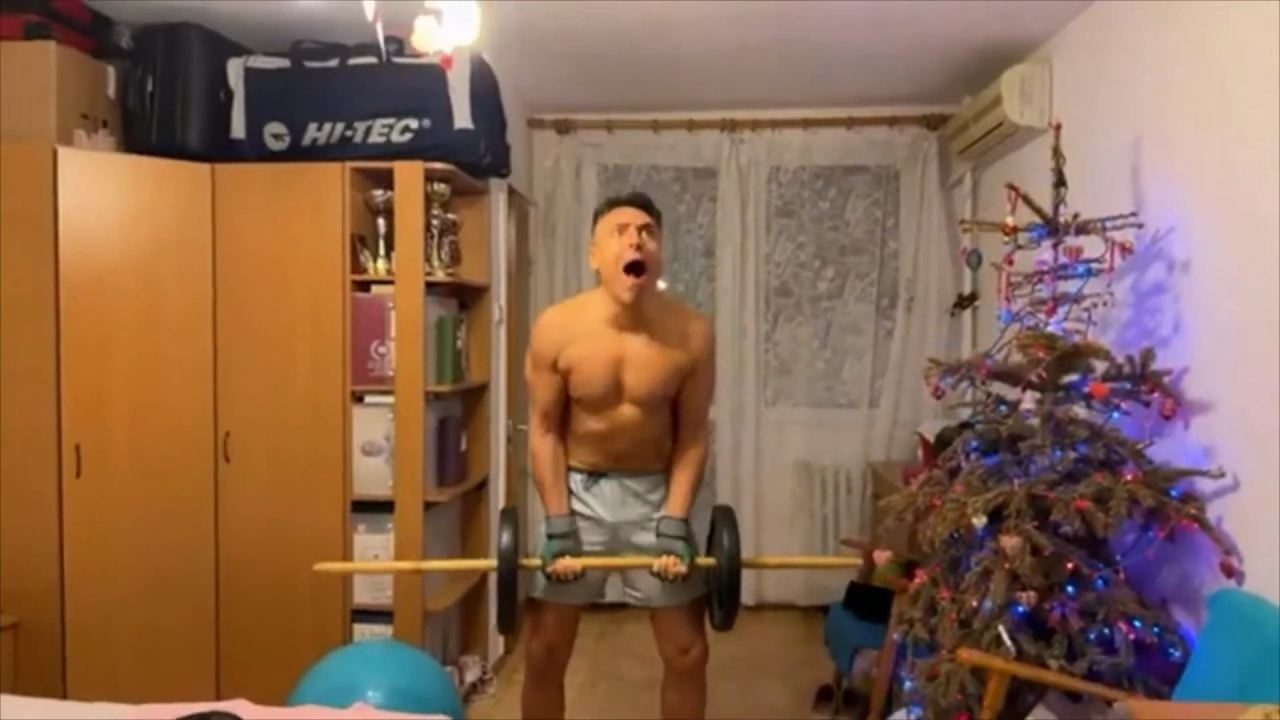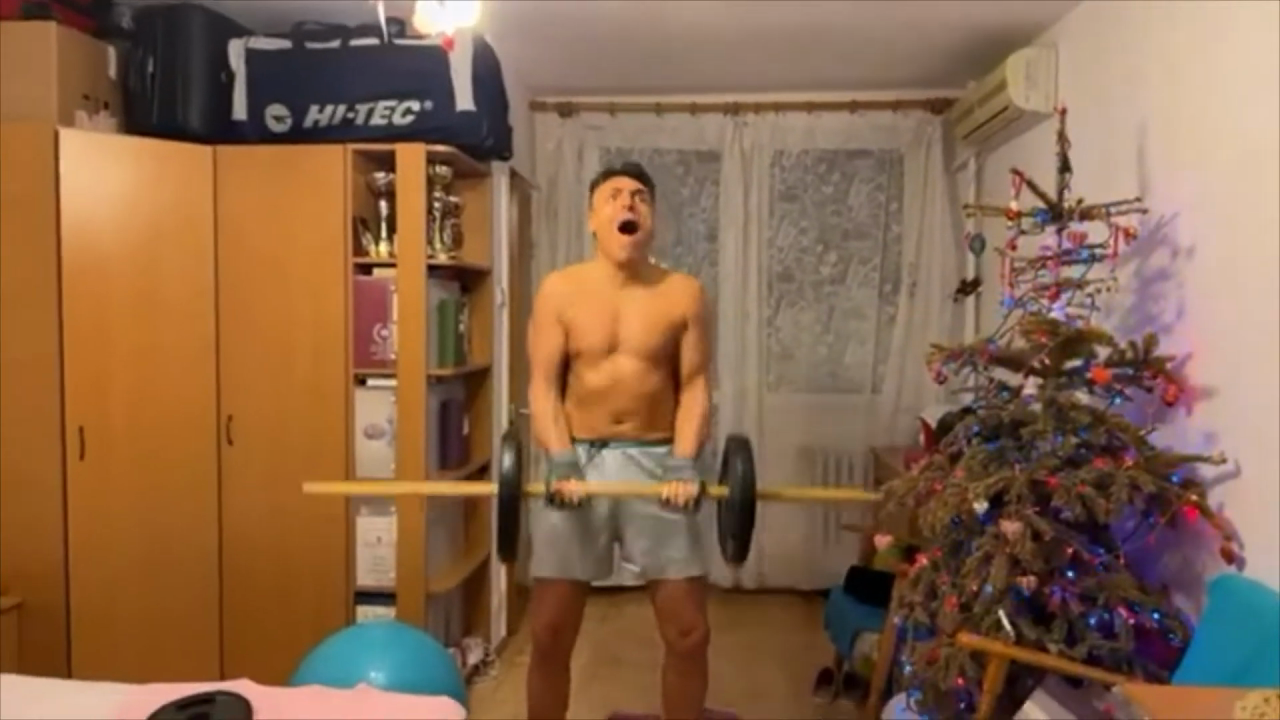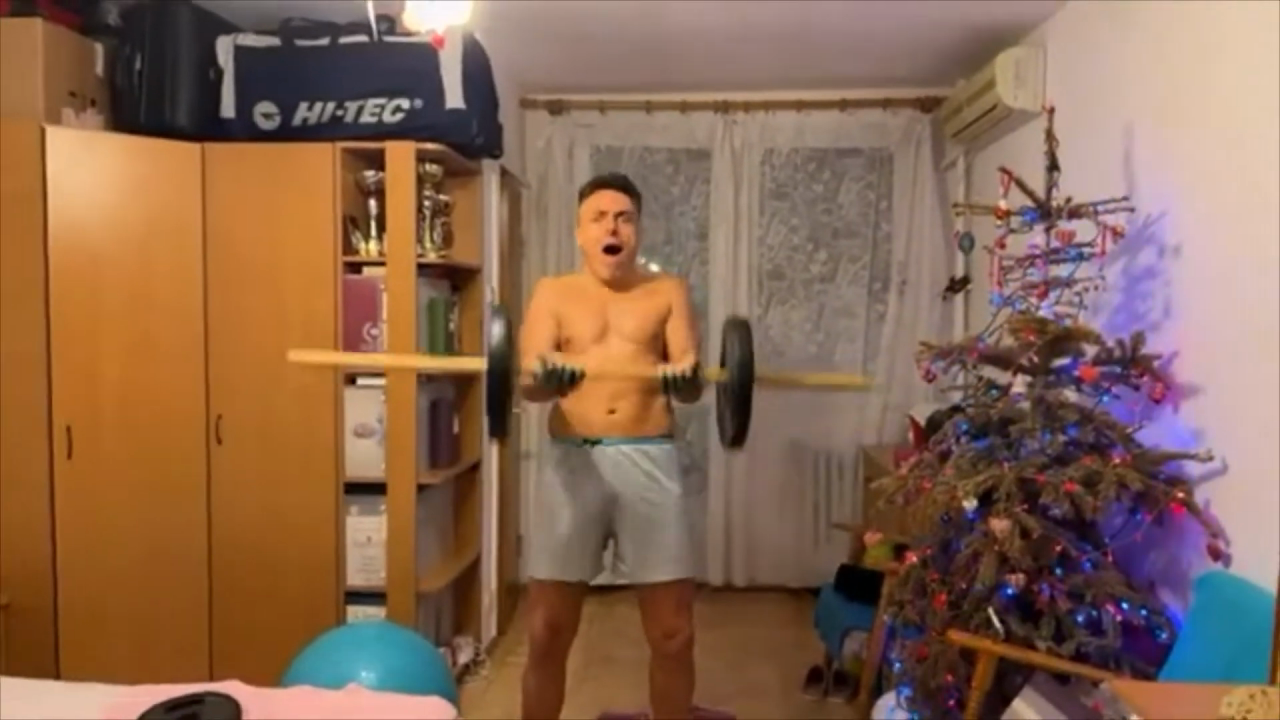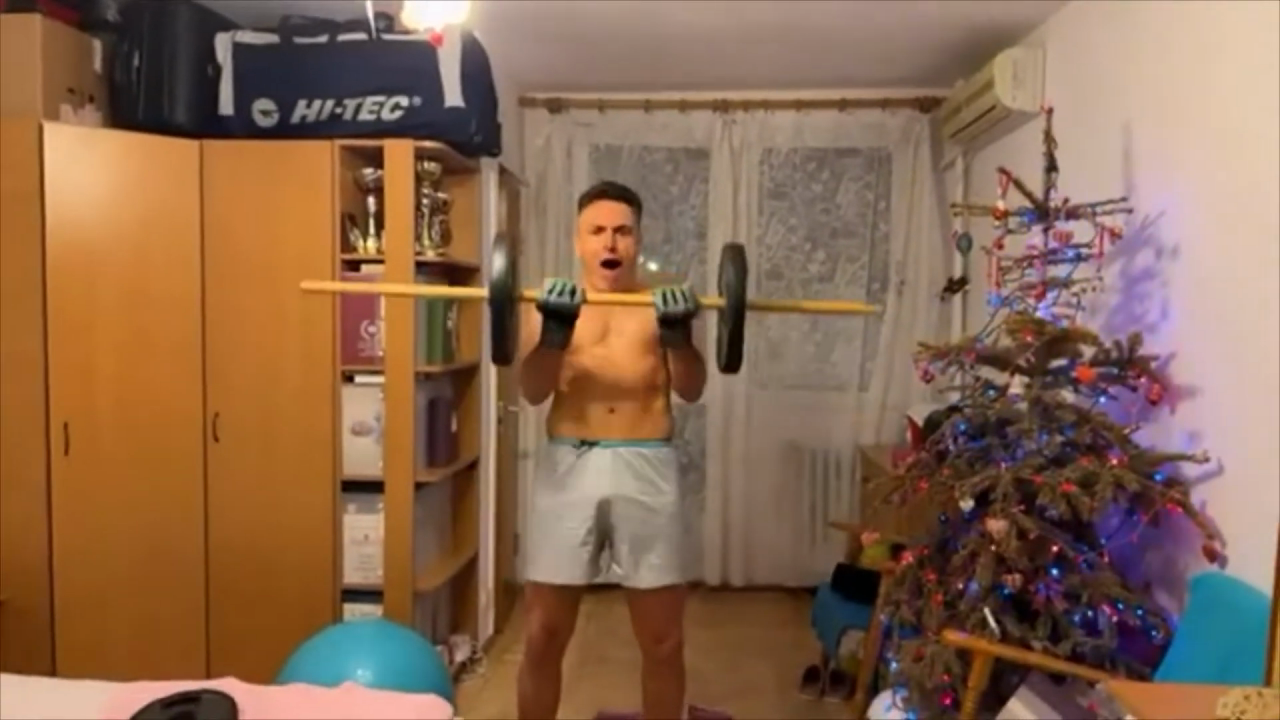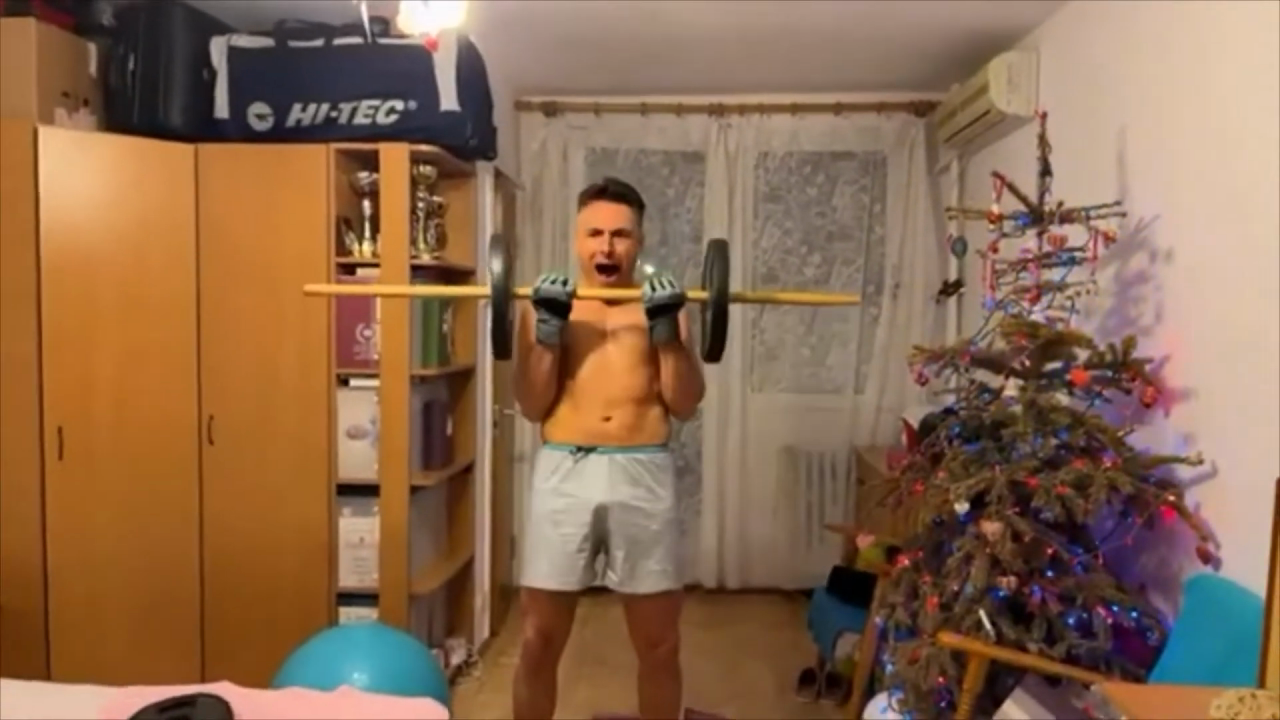
dt=0.2s
person 1, frame 1
left shoulder: (692, 333)
right shoulder: (556, 327)
left elbow: (693, 434)
right elbow: (543, 431)
left wrist: (676, 528)
right wrist: (557, 532)
left hip: (653, 492)
right hip: (577, 490)
left knee: (687, 652)
right knee: (543, 653)
person 1, frame 2
left shoulder: (683, 291)
right shoulder: (559, 288)
left elbow: (695, 384)
right elbow: (543, 385)
left wrist: (685, 466)
right wrist: (560, 466)
left hip: (655, 464)
right hip: (581, 464)
left knee: (689, 633)
right knee: (549, 633)
person 1, frame 3
left shoulder: (668, 293)
right shoulder: (551, 293)
left elbow: (690, 384)
right elbow: (530, 384)
left wrist: (684, 372)
right wrist: (547, 373)
left hip: (651, 464)
right hip: (573, 465)
left knee: (674, 635)
right knee: (547, 634)
person 1, frame 4
left shoulder: (665, 300)
right shoulder: (553, 300)
left elbow: (690, 387)
right elbow: (532, 389)
left wrist: (679, 331)
right wrist: (552, 329)
left hip: (646, 469)
right hip: (568, 469)
left knee: (663, 641)
right knee: (543, 636)
person 1, frame 5
left shoulder: (662, 304)
right shoulder: (547, 303)
left elbow: (685, 403)
right elbow: (532, 404)
left wrist: (666, 328)
right wrist: (548, 326)
left hip: (643, 477)
right hip: (563, 475)
left knee: (659, 645)
right knee: (539, 642)
